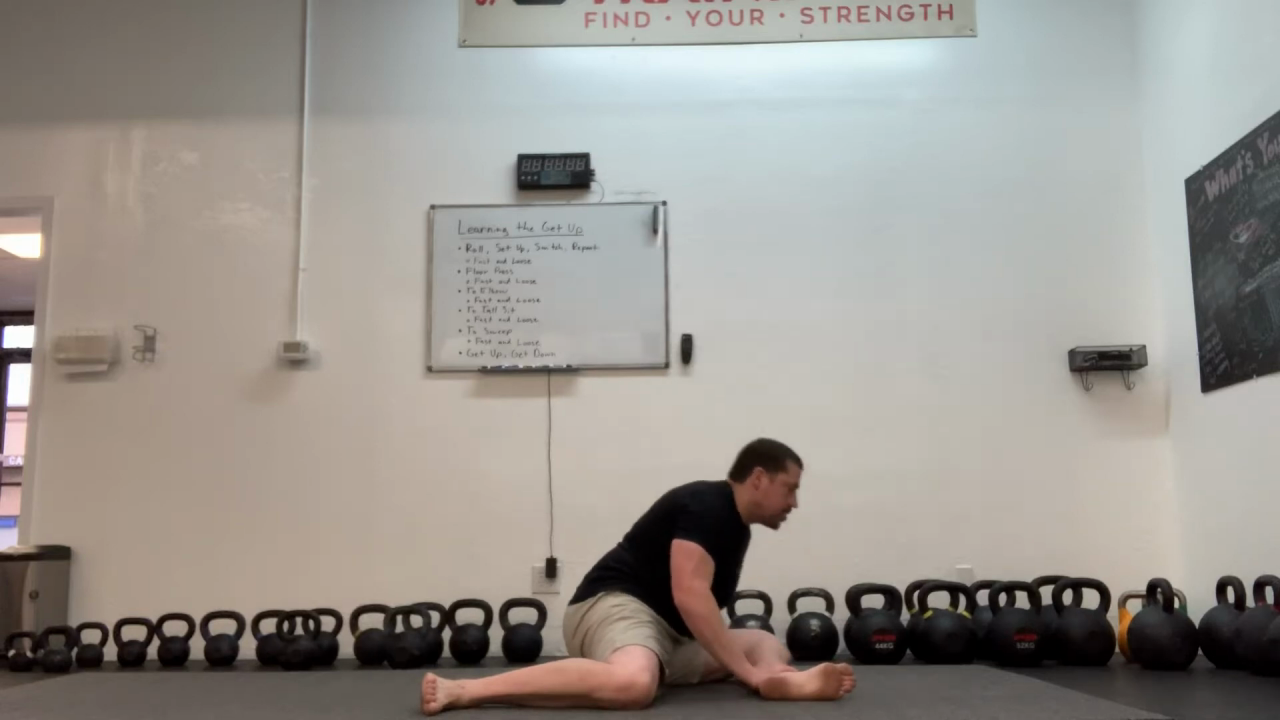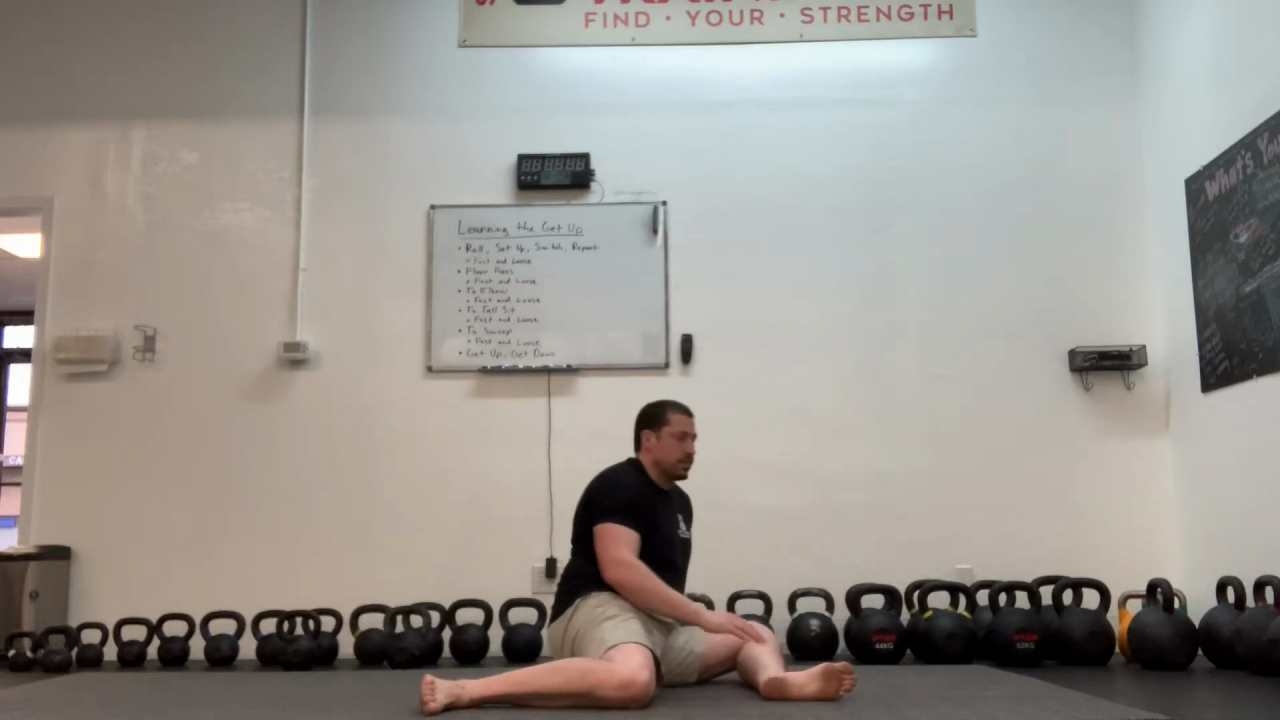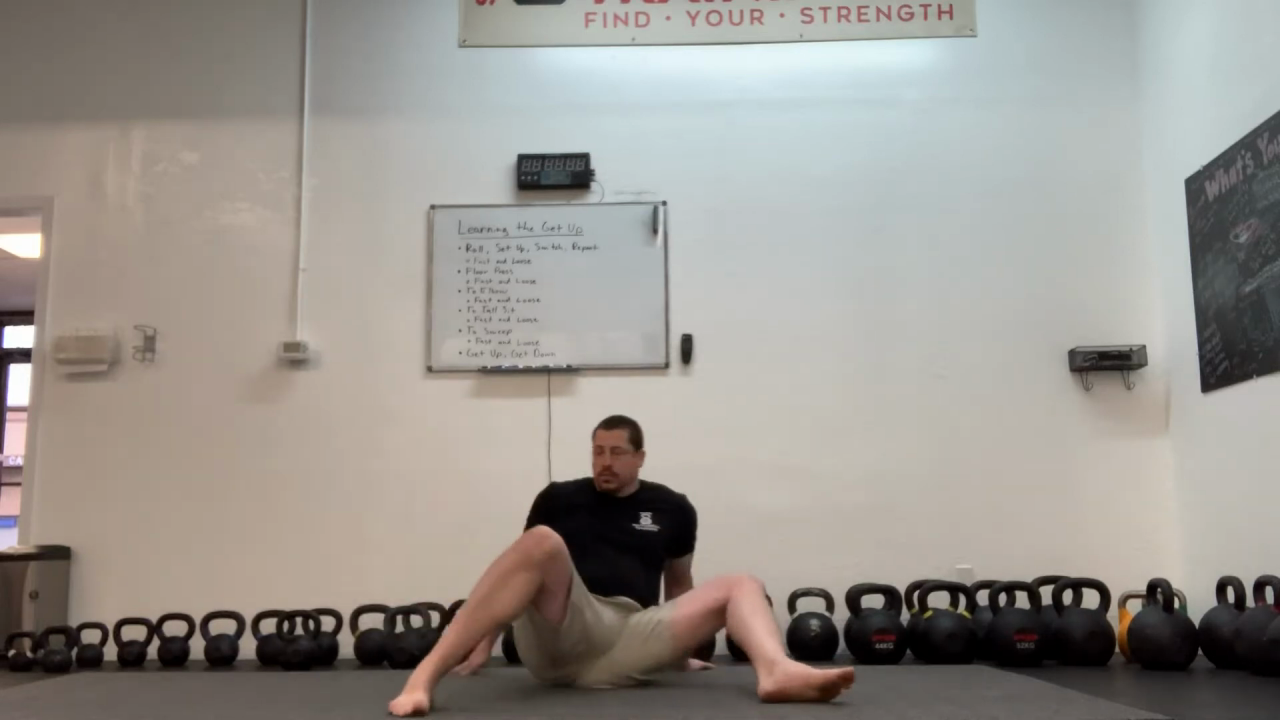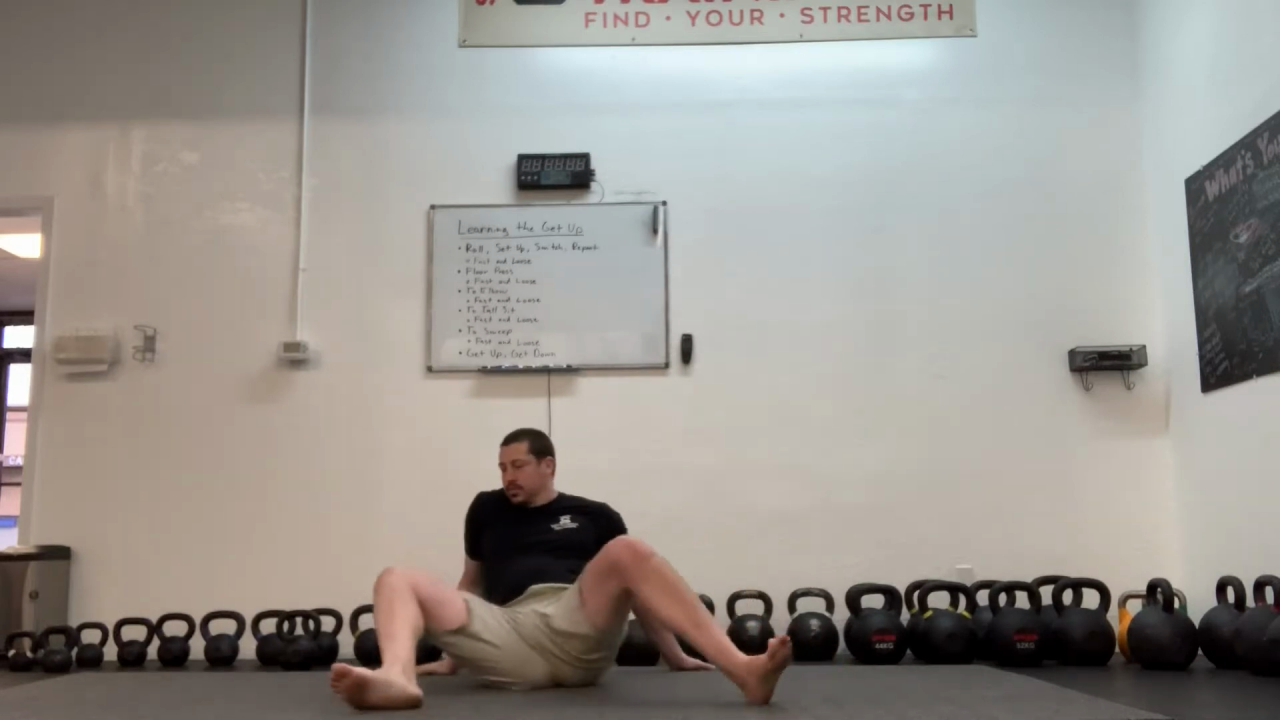
dt=0.7s
person 1, frame 1
left shoulder: (736, 522)
right shoulder: (708, 506)
left elbow: (701, 603)
right elbow: (690, 595)
right wrist: (747, 671)
right hip: (615, 606)
left knee: (768, 644)
right knee: (632, 683)
right ankle: (462, 690)
person 1, frame 2
left shoulder: (678, 500)
right shoulder: (619, 485)
right elbow: (618, 570)
right wrist: (704, 618)
right hip: (599, 610)
left knee: (756, 636)
right knee: (632, 682)
left ankle: (776, 678)
right ankle: (463, 690)
person 1, frame 3
left shoulder: (672, 508)
right shoulder: (559, 498)
left elbow: (679, 585)
right elbow: (520, 570)
left wrist: (682, 654)
right wrist: (481, 648)
left hip: (628, 643)
right hip: (558, 638)
left knee: (741, 584)
right knee: (544, 541)
left ankle: (776, 671)
right ankle: (426, 675)
person 1, frame 4
left shoulder: (594, 515)
right shoulder: (486, 510)
left elbow: (634, 585)
right elbow: (473, 584)
left wrist: (674, 655)
right wrist: (452, 656)
left hip: (578, 634)
right hip: (507, 633)
left knee: (629, 552)
right knee: (396, 580)
left ankle: (743, 672)
right ankle: (397, 678)
